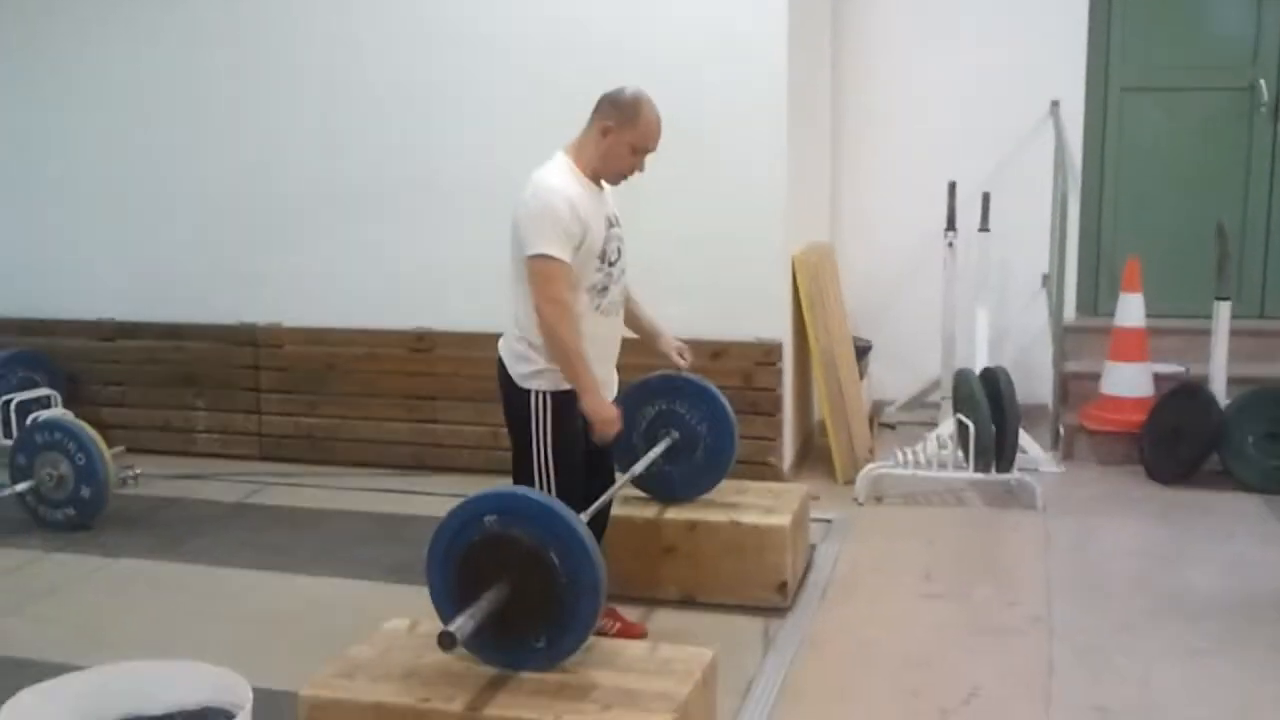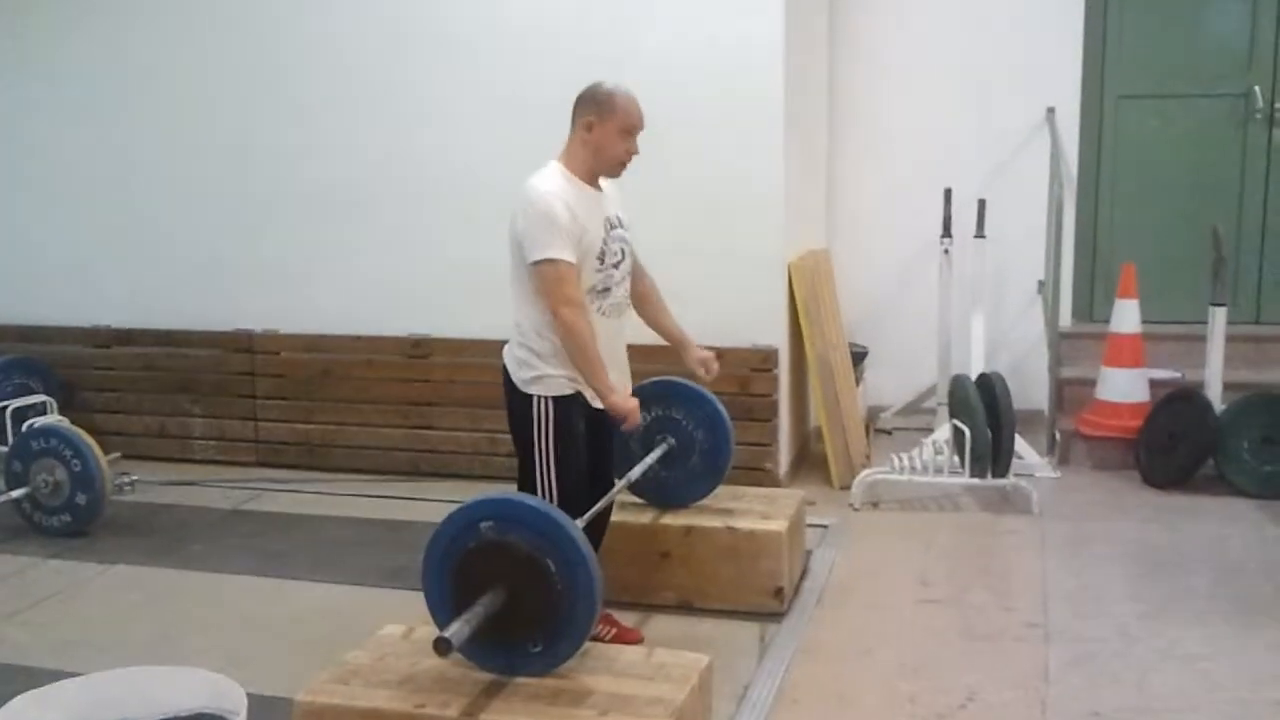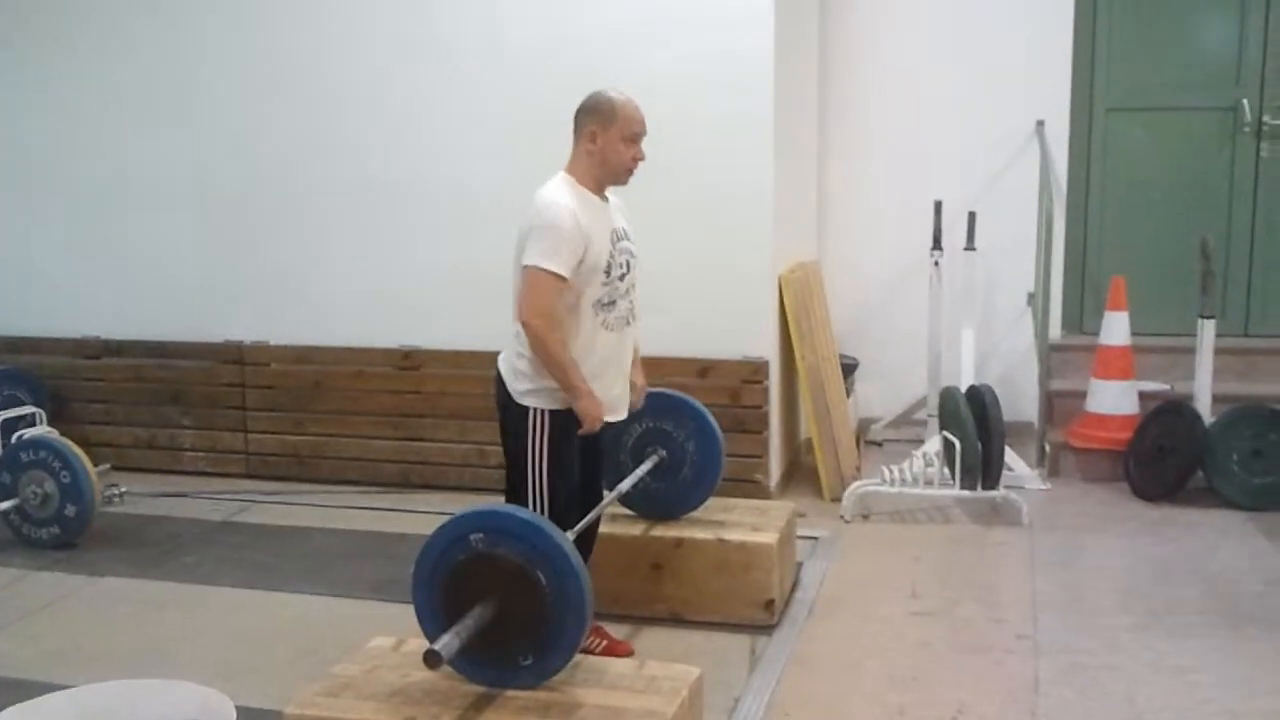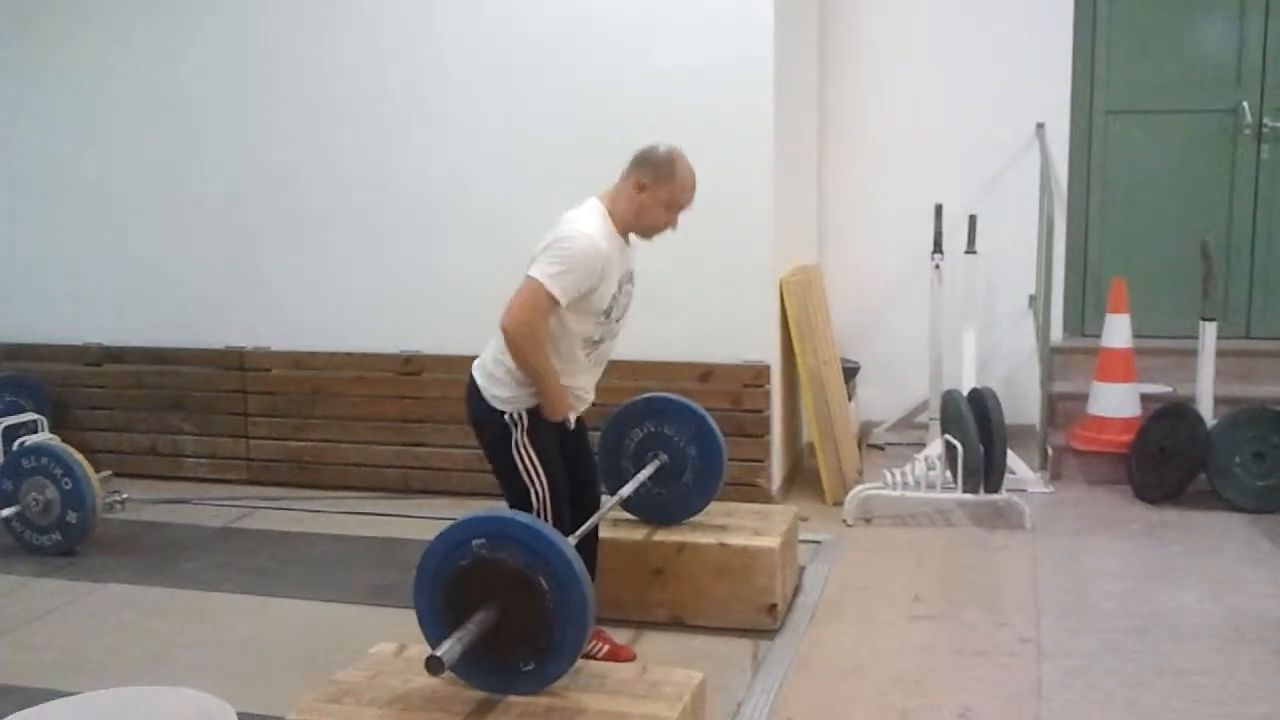
dt=0.4s
person 1, frame 1
left shoulder: (595, 191)
right shoulder: (553, 194)
right elbow: (552, 304)
left wrist: (655, 334)
right wrist: (589, 394)
left hip: (588, 380)
right hip: (546, 382)
left knee: (594, 498)
person 1, frame 2
left shoulder: (603, 195)
right shoulder: (548, 199)
left elbow: (635, 279)
right elbow: (566, 307)
left wrist: (685, 345)
right wrist: (611, 392)
left hip: (590, 384)
right hip: (548, 386)
left knee: (594, 503)
right knee: (554, 514)
person 1, frame 3
left shoulder: (608, 206)
right shoulder: (558, 211)
right elbow: (536, 317)
left wrist: (632, 365)
right wrist: (581, 395)
left hip: (585, 396)
right hip: (543, 399)
left knee: (582, 516)
right knee: (540, 526)
person 1, frame 4
left shoulder: (614, 238)
right shoulder: (585, 240)
right elbow: (518, 323)
left wrist: (564, 396)
right wrist: (553, 396)
left hip: (553, 401)
right hip: (512, 402)
left knee: (583, 514)
right knee: (546, 527)
